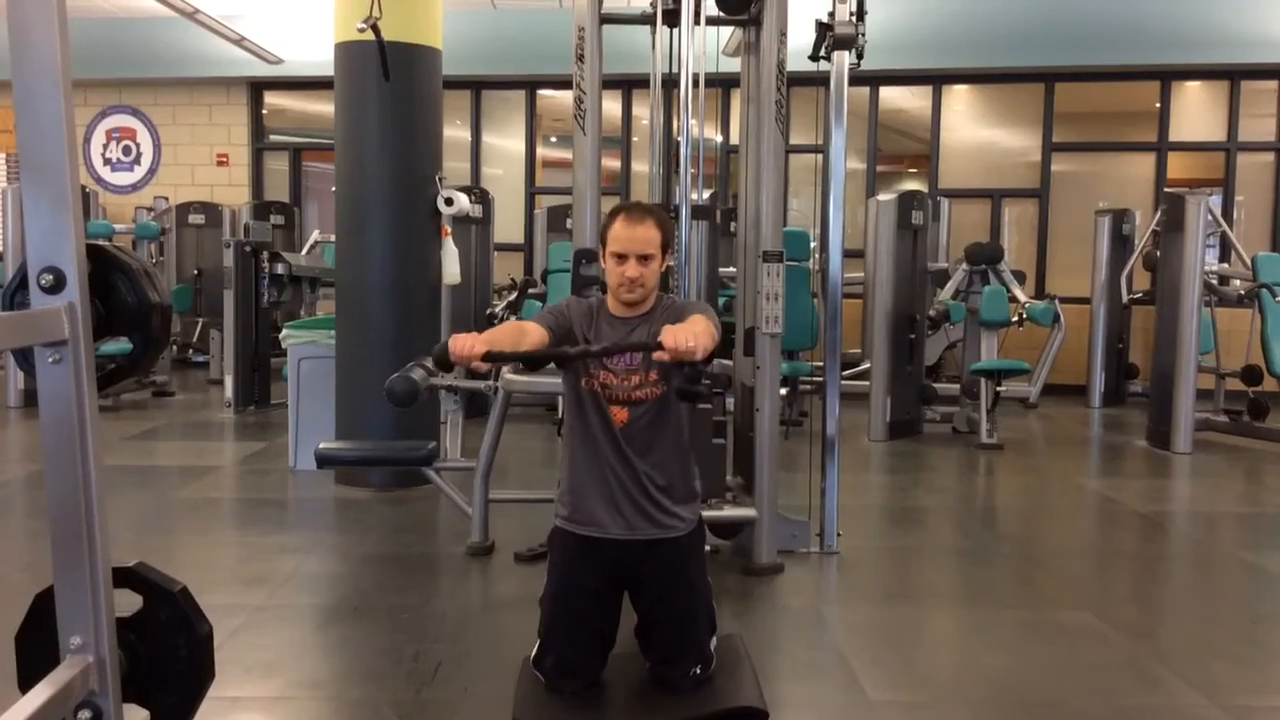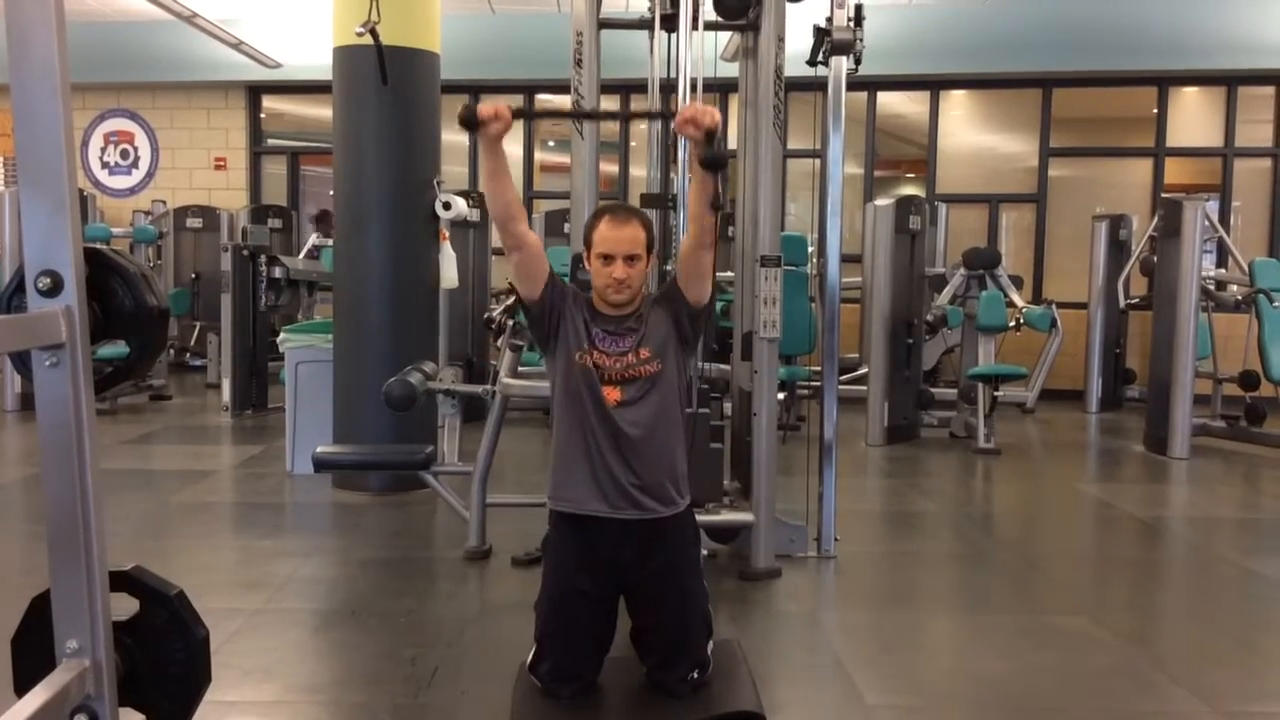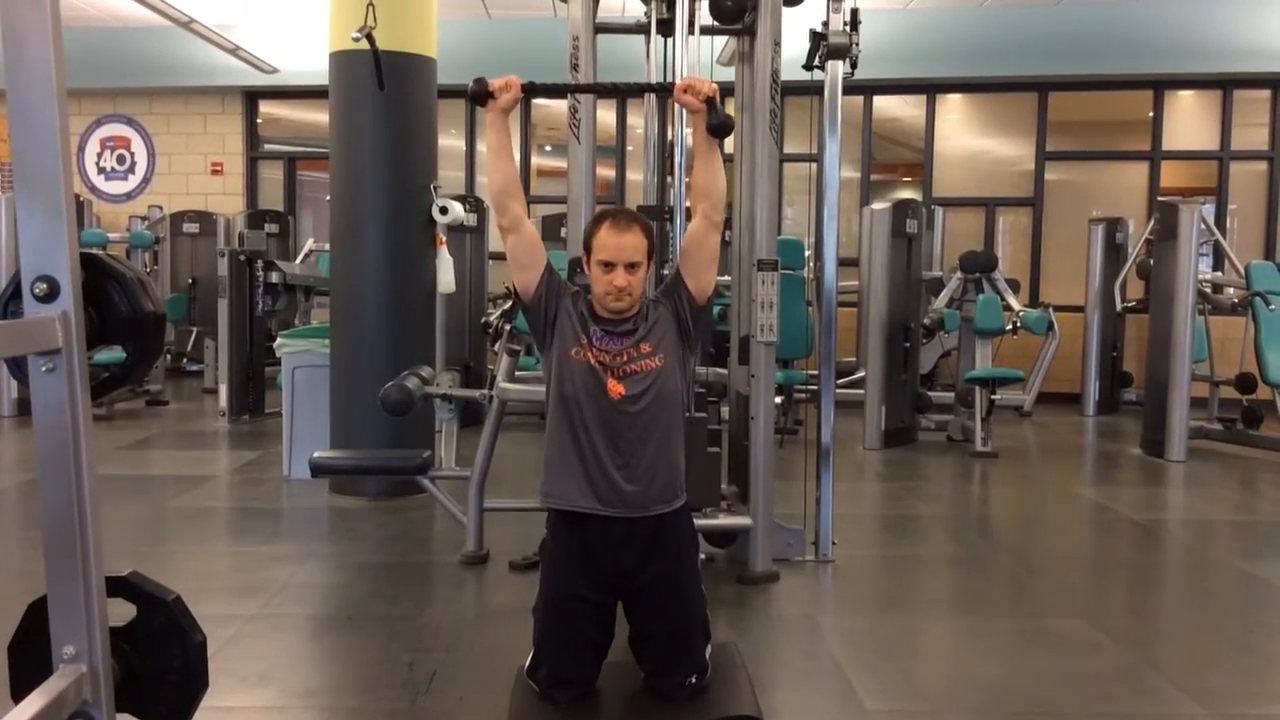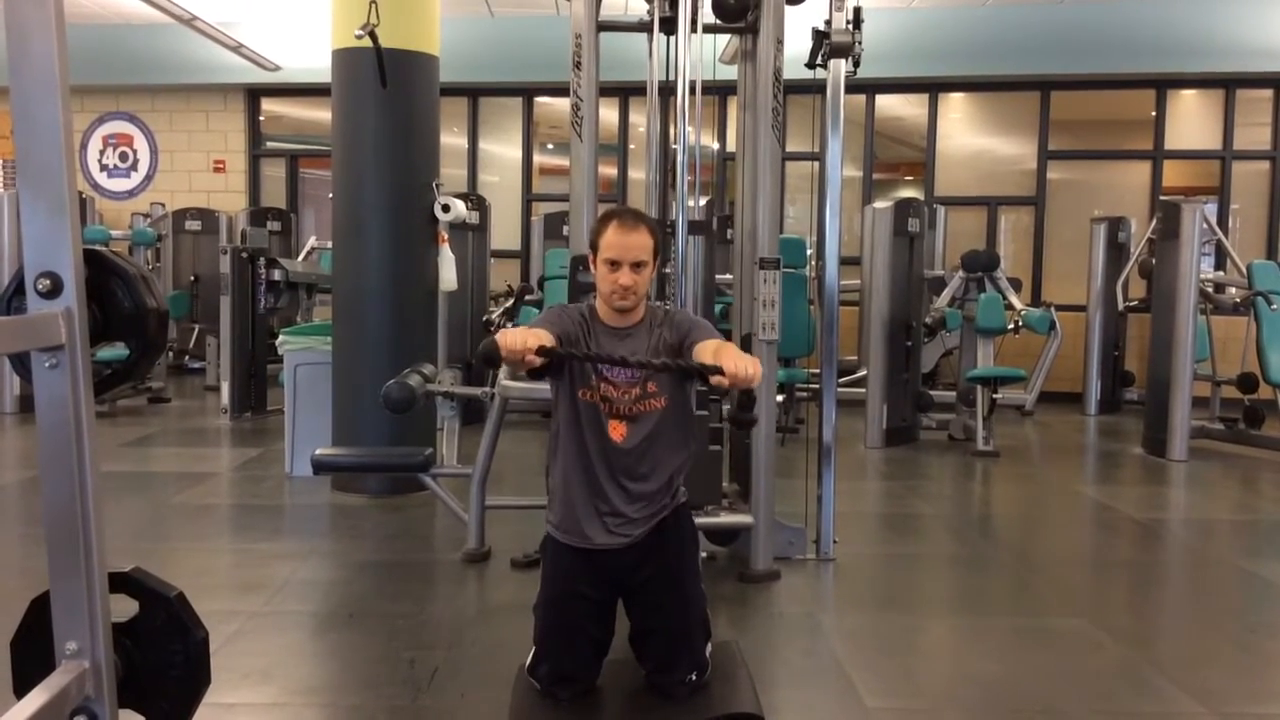
dt=1s
person 1, frame 1
left shoulder: (681, 316)
right shoulder: (574, 317)
left elbow: (701, 328)
right elbow: (525, 333)
left wrist: (690, 338)
right wrist: (481, 341)
left hip: (669, 527)
right hip: (585, 526)
left knee: (684, 674)
right knee: (564, 675)
left ankle: (652, 630)
right ankle: (606, 626)
person 1, frame 2
left shoulder: (673, 318)
right shoulder: (560, 316)
left elbow: (701, 235)
right elbow: (514, 232)
left wrist: (703, 149)
right wrist: (490, 143)
left hip: (663, 523)
right hip: (578, 523)
left knee: (682, 677)
right knee: (561, 678)
left ankle: (650, 636)
right ankle: (597, 632)
person 1, frame 3
left shoulder: (675, 318)
right shoulder: (557, 316)
left elbow: (709, 217)
right elbow: (510, 217)
left wrist: (700, 121)
right wrist: (497, 117)
left hip: (661, 525)
right hip: (576, 527)
left knee: (680, 682)
right knee: (560, 685)
left ankle: (650, 642)
right ankle: (591, 643)
person 1, frame 4
left shoulder: (678, 328)
right shoulder: (567, 324)
left elbow: (712, 349)
right elbow: (534, 341)
left wrist: (736, 361)
right wrist: (516, 342)
left hip: (660, 526)
right hip: (578, 533)
left knee: (682, 680)
right knee: (560, 682)
left ankle: (649, 637)
right ankle: (598, 632)
